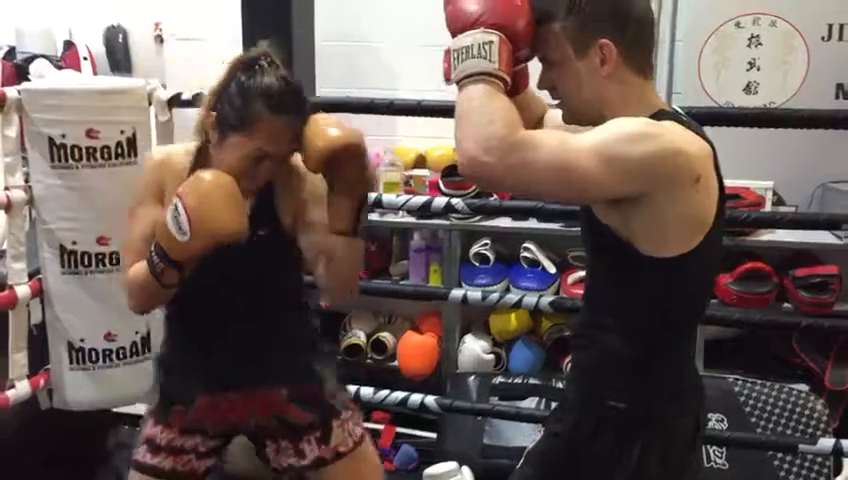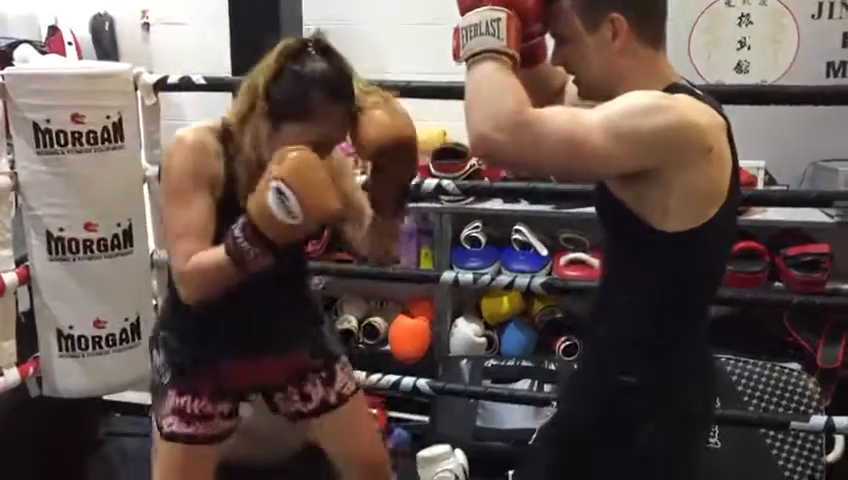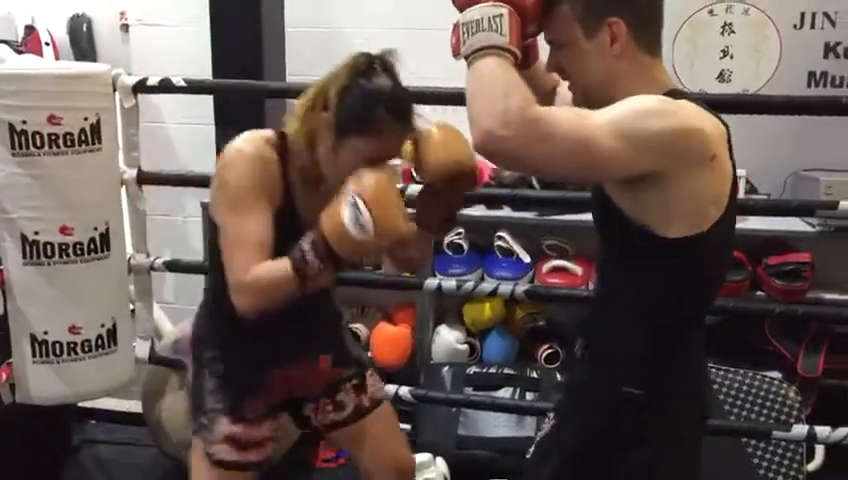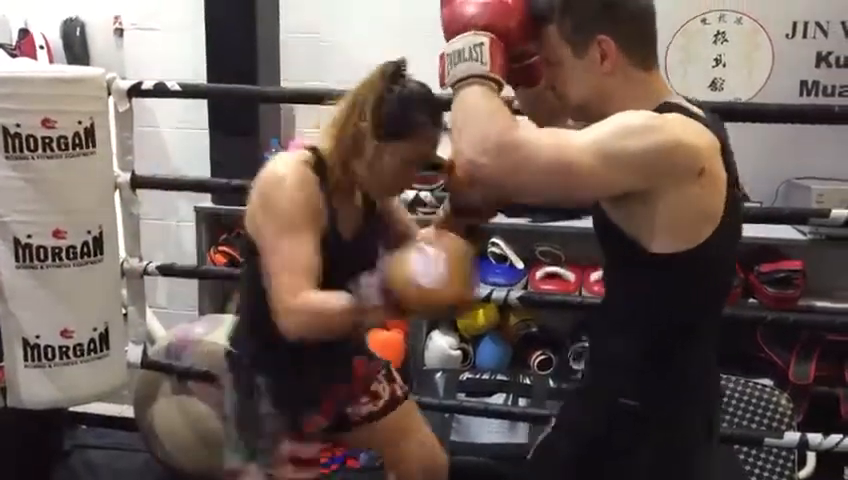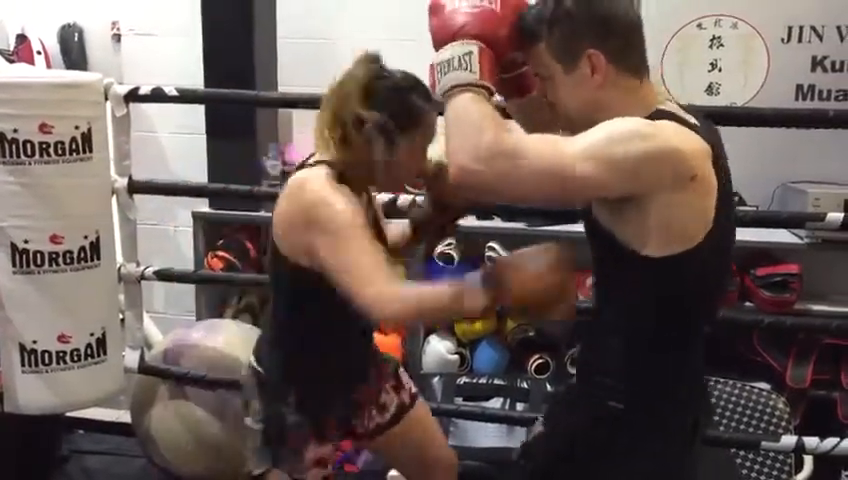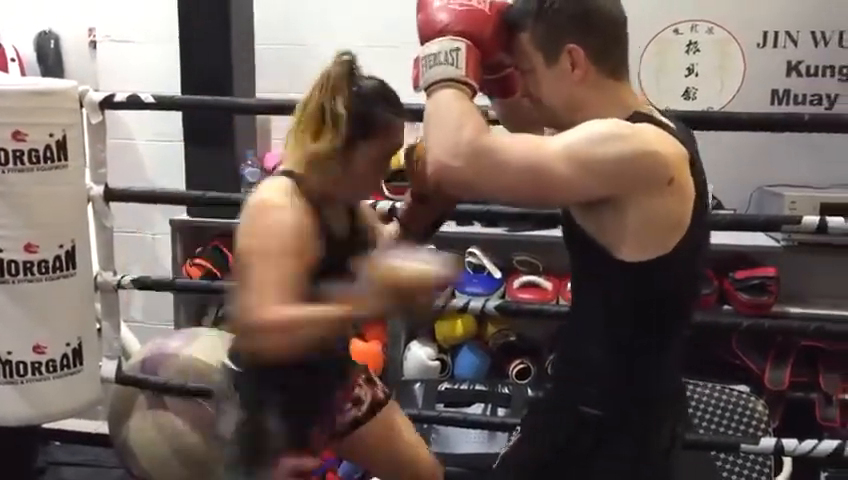
dt=0.7s
person 1, frame 1
left shoulder: (659, 150)
right shoulder: (647, 135)
left elbow: (486, 157)
right elbow: (534, 130)
left wrist: (480, 54)
right wrist: (507, 69)
left hip: (629, 420)
right hip: (640, 400)
person 1, frame 2
left shoulder: (670, 122)
right shoulder: (666, 109)
left elbow: (497, 136)
right elbow: (548, 103)
right wrist: (523, 40)
left hip: (643, 394)
right hip: (647, 377)
person 1, frame 3
left shoulder: (674, 129)
right shoulder: (655, 118)
left elbow: (502, 132)
right elbow: (540, 112)
right wrist: (517, 45)
left hip: (639, 406)
right hip: (624, 385)
person 1, frame 4
left shoulder: (664, 143)
right shoulder: (679, 126)
left elbow: (483, 161)
right elbow: (556, 128)
left wrist: (473, 54)
right wrist: (520, 59)
left hip: (645, 417)
right hip: (660, 394)
person 1, frame 5
left shoulder: (655, 149)
right shoulder: (673, 130)
left elbow: (477, 166)
right elbow: (550, 146)
left wrist: (464, 60)
right wrist: (509, 68)
left hip: (632, 418)
right hip: (640, 397)
person 1, frame 6
left shoulder: (633, 152)
right shoulder: (652, 135)
left elbow: (454, 162)
right elbow: (541, 147)
left wrist: (448, 54)
right wrist: (494, 71)
left hip: (608, 427)
right hip: (634, 405)
person 2, frame 1
left shoulder: (298, 181)
right shoulder: (165, 171)
left elbow: (340, 287)
right elbow: (137, 296)
left wrist: (345, 199)
right wrist: (175, 253)
left hip: (290, 377)
right hip: (192, 383)
person 2, frame 2
left shoulder: (319, 161)
right shoulder: (195, 151)
left elbow: (375, 247)
right elbow: (192, 283)
left wrist: (390, 183)
right wrist: (262, 233)
left hip: (294, 336)
right hip: (201, 350)
person 2, frame 3
left shoulder: (350, 172)
right shoulder: (249, 160)
left elbow: (405, 256)
right elbow: (248, 292)
left wrist: (431, 216)
right wrist: (328, 249)
left hip: (316, 349)
right hip: (235, 359)
person 2, frame 4
left shoulder: (377, 181)
right shoulder: (289, 182)
right elbow: (295, 314)
right wrist: (383, 297)
left hip: (343, 359)
right hip: (274, 374)
person 2, frame 5
left shoulder: (353, 178)
right shoulder: (318, 197)
left elbow: (380, 243)
right elbow: (388, 305)
left wrist: (430, 220)
right wrist: (495, 286)
left hip: (355, 367)
right hip: (296, 386)
person 2, frame 6
left shoulder: (338, 194)
right shoulder: (280, 207)
right elbow: (262, 334)
right wrist: (358, 304)
left hip: (330, 376)
right hip: (272, 395)
